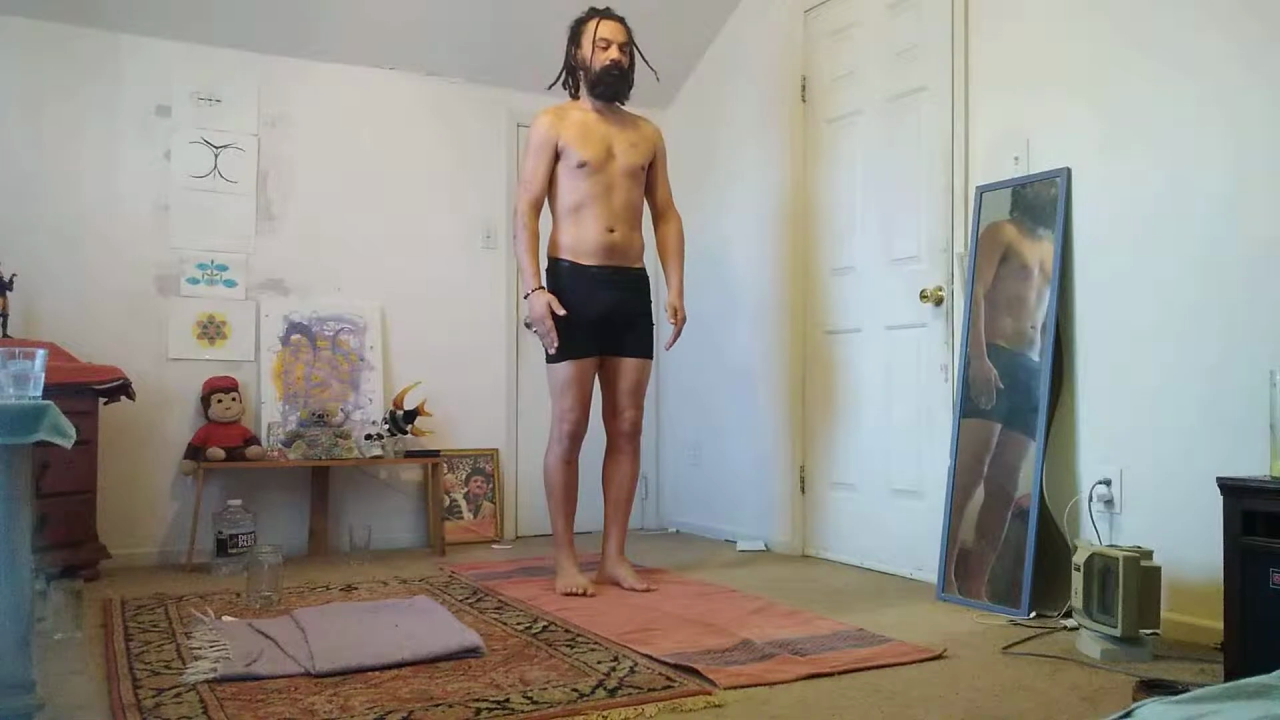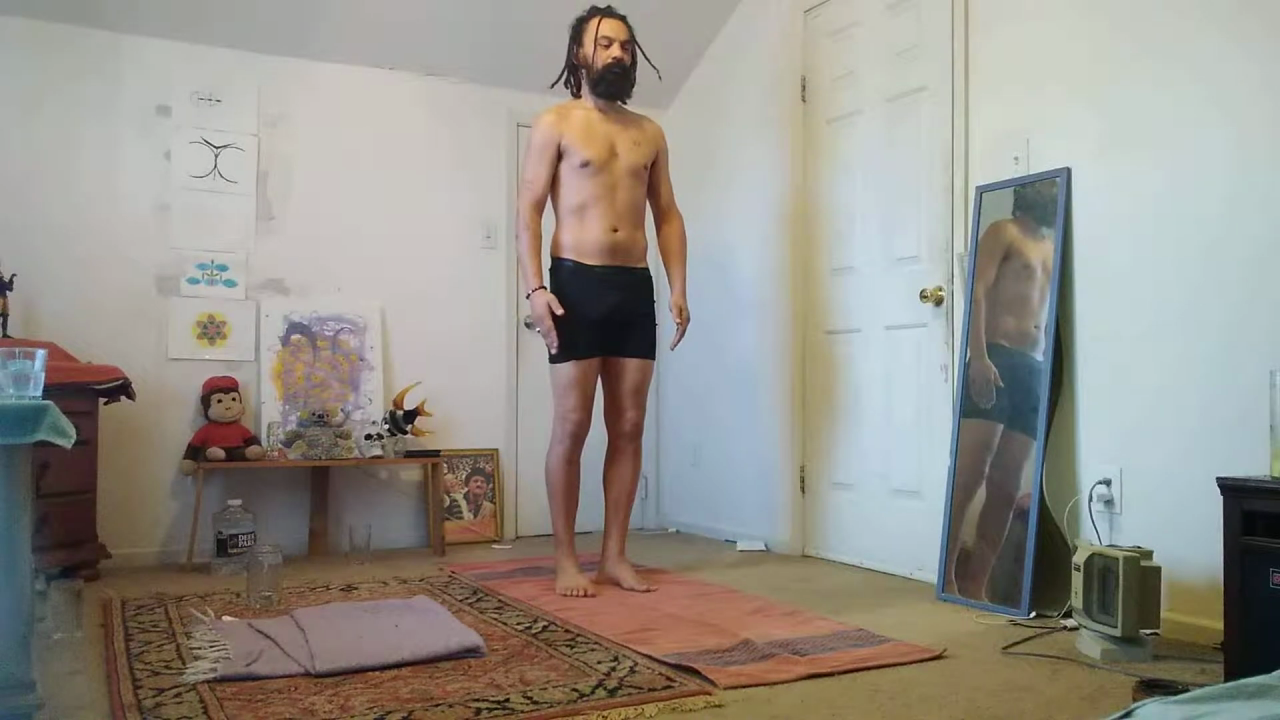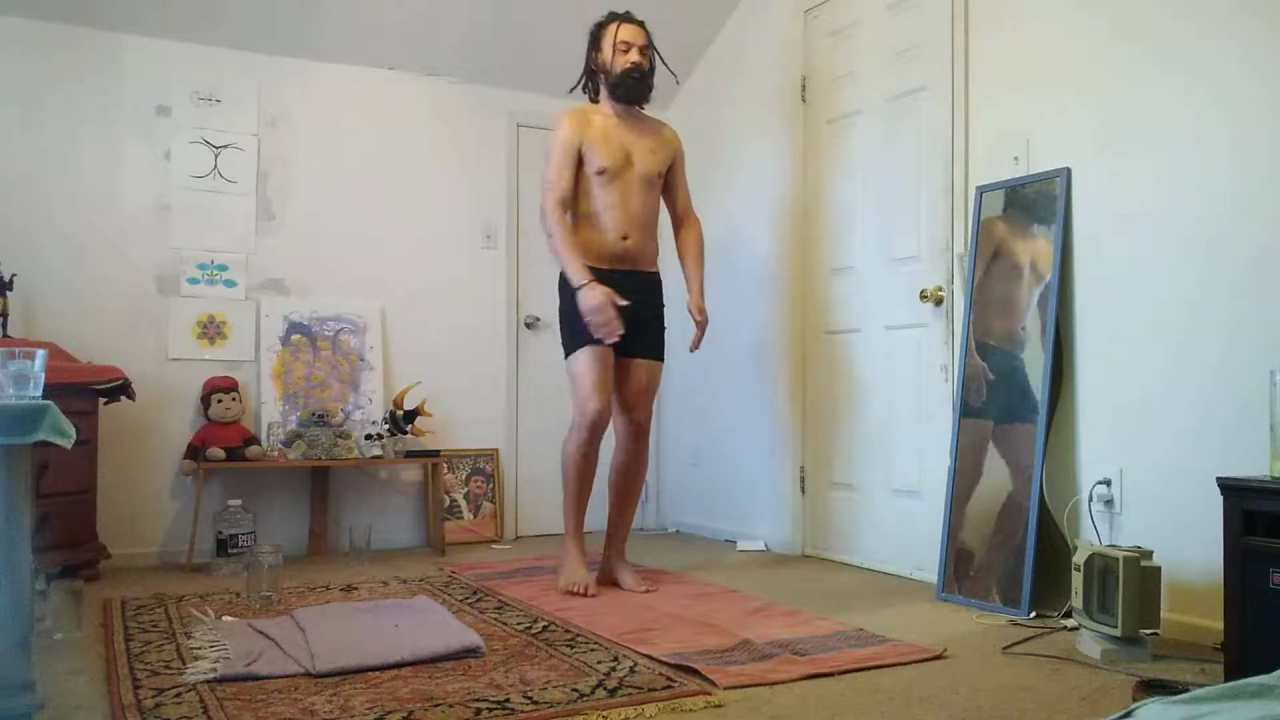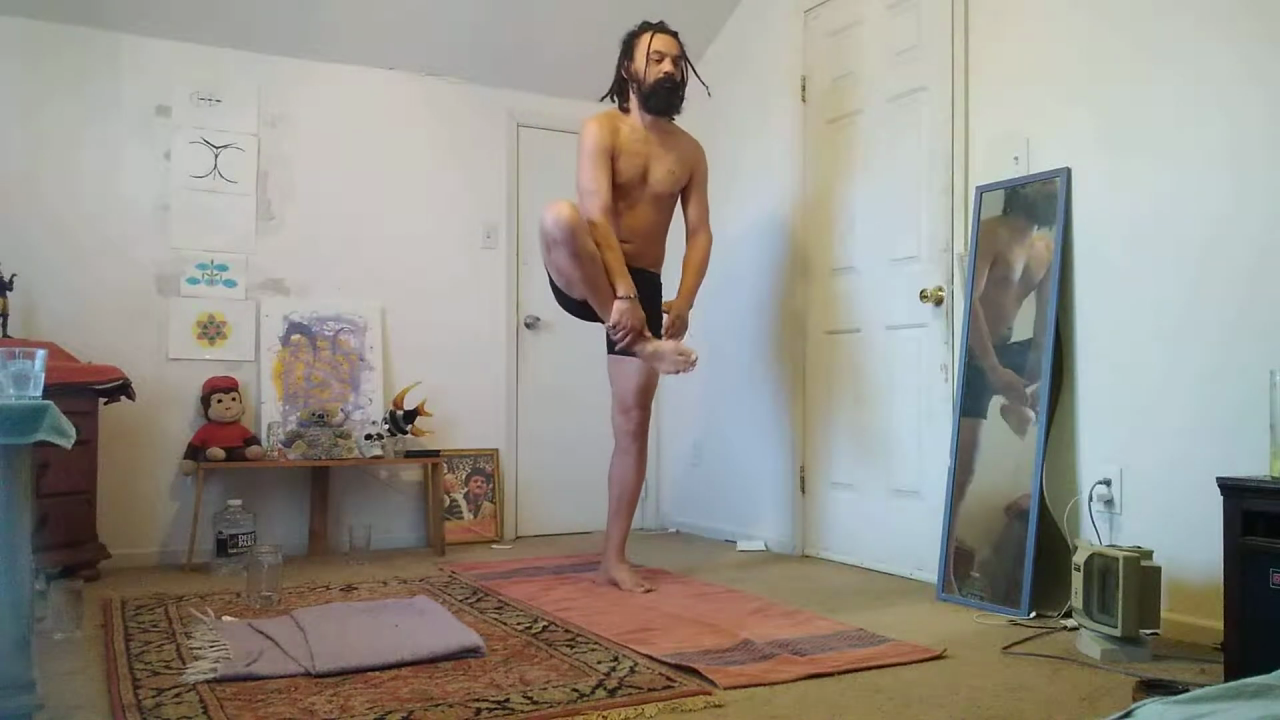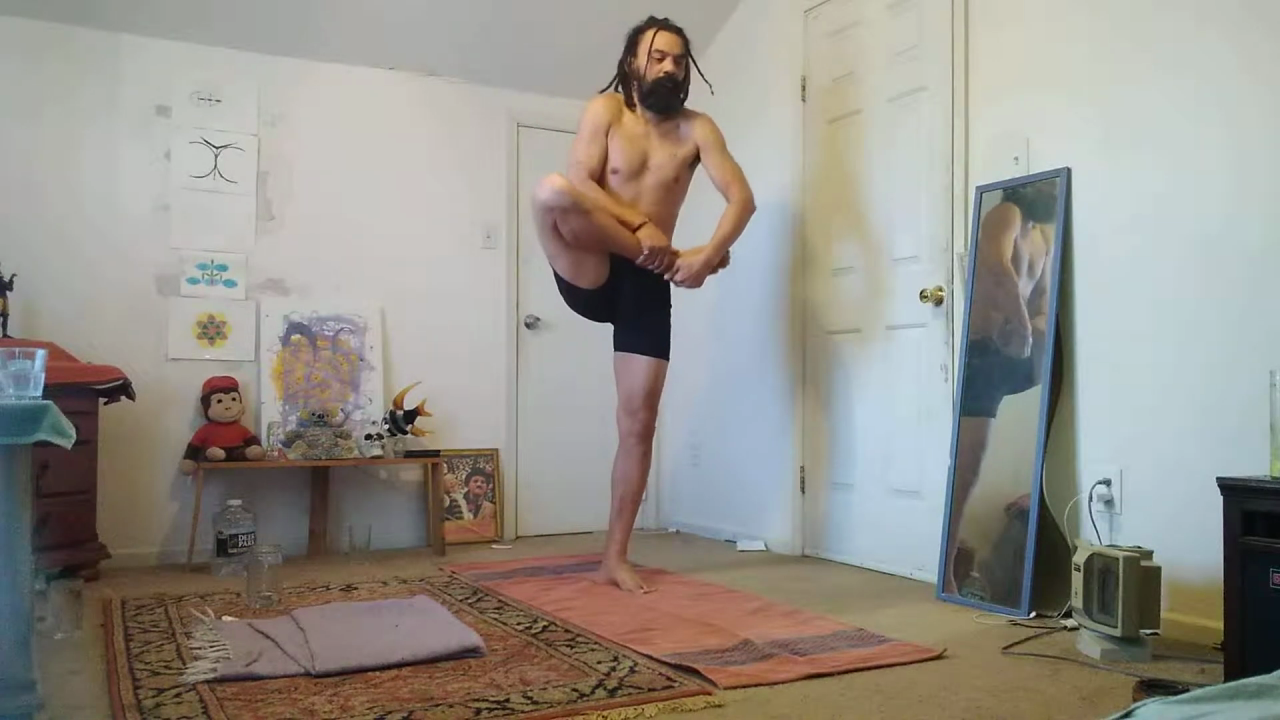
dt=1s
person 1, frame 1
left shoulder: (647, 134)
right shoulder: (553, 124)
left elbow: (666, 215)
right elbow: (527, 210)
left wrist: (676, 289)
right wrist: (534, 288)
left hip: (633, 288)
right hip: (574, 284)
left knee: (627, 426)
right knee: (569, 427)
left ankle: (614, 555)
right ankle: (566, 559)
person 1, frame 2
left shoulder: (650, 133)
right shoulder: (555, 124)
left elbow: (667, 215)
right elbow: (529, 210)
left wrist: (678, 288)
right wrist: (535, 287)
left hip: (636, 288)
right hip: (577, 284)
left knee: (628, 427)
right knee: (572, 426)
left ankle: (614, 556)
right ankle: (566, 559)
person 1, frame 3
left shoulder: (665, 138)
right shoulder: (575, 127)
left elbow: (685, 219)
right elbow: (553, 212)
left wrist: (695, 292)
right wrist: (584, 284)
left hip: (646, 288)
right hip: (592, 288)
left knee: (637, 426)
right knee: (592, 413)
left ankle: (616, 557)
right ankle: (573, 548)
person 1, frame 4
left shoulder: (690, 151)
right shoulder: (601, 130)
left elbow: (699, 232)
right elbow: (598, 217)
left wrist: (683, 300)
right wrist: (623, 297)
left hip: (644, 287)
right hip: (587, 282)
left knee: (633, 422)
right knee: (560, 216)
left ankle: (614, 558)
right ankle: (643, 345)
person 1, frame 5
left shoulder: (697, 128)
right shoulder: (605, 110)
left elbow: (742, 197)
right elbow: (578, 182)
left wrist: (711, 251)
right wrist: (641, 226)
left hip: (647, 286)
right hip: (591, 276)
left knee: (638, 422)
right knee: (551, 190)
left ankle: (615, 558)
right ankle: (661, 259)
person 2, frame 1
left shoulder: (1053, 249)
right shoulder: (1001, 233)
right elbow: (976, 295)
right wrist: (979, 359)
left hip: (1031, 372)
right hip: (992, 363)
left knee: (1004, 487)
right knee: (968, 476)
left ankle: (975, 584)
right ankle: (944, 577)
person 2, frame 2
left shoulder: (1055, 248)
right shoulder: (1003, 232)
left elbow: (1053, 317)
right elbow: (977, 294)
right wrist: (978, 357)
left hip: (1035, 371)
right hip: (996, 362)
left knee: (1007, 487)
right knee: (969, 476)
left ankle: (976, 584)
right ankle: (945, 576)
person 2, frame 3
left shoulder: (1048, 251)
right shoulder: (993, 230)
left elbow: (1049, 320)
right elbow: (965, 291)
right wrist: (968, 354)
left hip: (1015, 367)
right hip: (981, 359)
left knee: (1032, 479)
right knee: (966, 475)
left ankle: (983, 582)
right ankle: (945, 579)
person 2, frame 4
left shoulder: (1048, 249)
right shoulder: (991, 233)
left elbow: (1046, 319)
right elbow: (968, 300)
left wrist: (1039, 382)
right wrist: (993, 369)
left hip: (1004, 351)
right hip: (972, 355)
right knee: (962, 467)
left ankle: (1023, 407)
right ankle: (944, 573)
person 2, frame 5
left shoulder: (1043, 236)
right shoulder: (1005, 214)
left elbow: (1041, 296)
right elbow: (998, 267)
left wrist: (1035, 326)
right wrist: (1023, 326)
left hip: (1015, 352)
right hip: (981, 353)
right knee: (966, 467)
right ankle: (945, 572)
